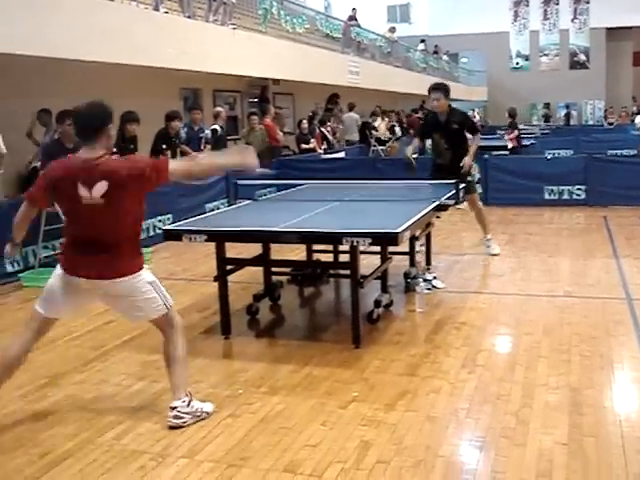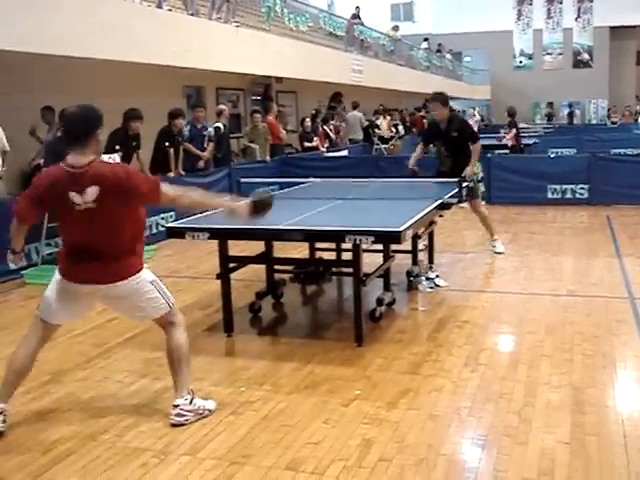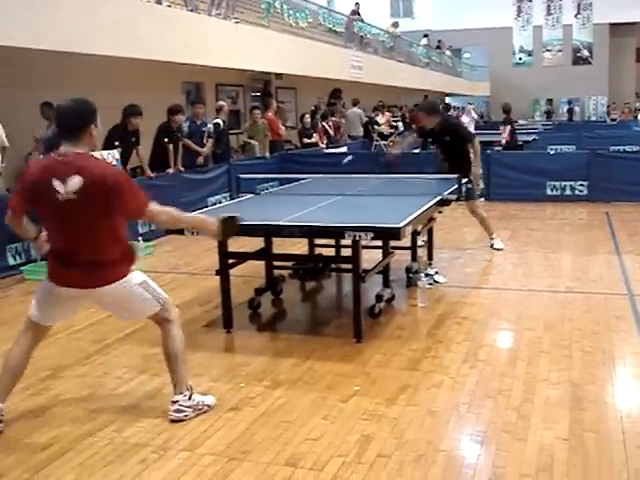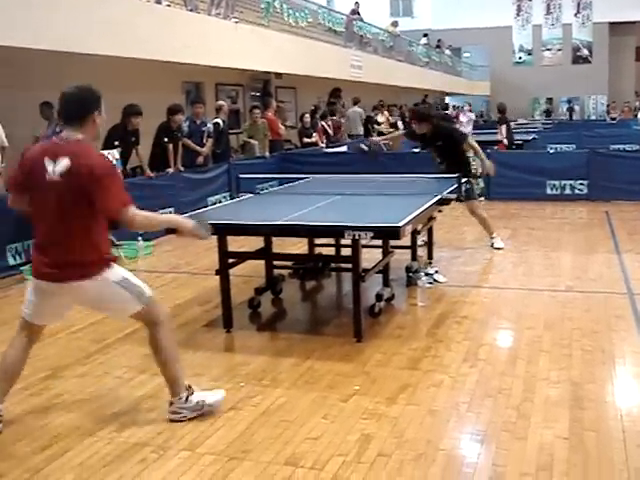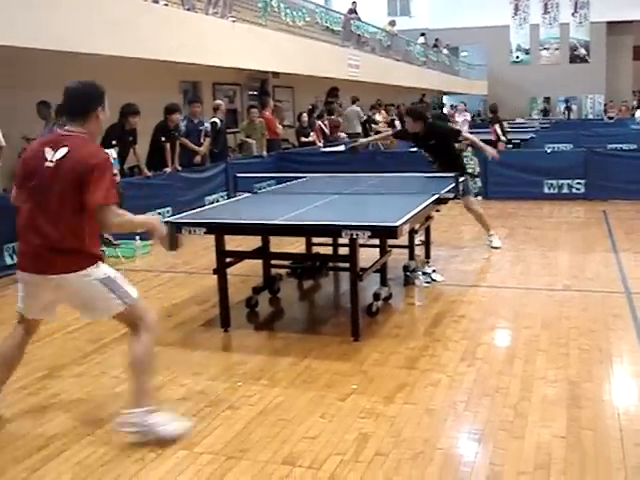
dt=0.1s
person 1, frame 1
left shoulder: (56, 173)
right shoulder: (128, 169)
right elbow: (186, 168)
right wrist: (238, 158)
left hip: (73, 270)
right hip: (122, 272)
left knee: (33, 328)
right knee: (171, 325)
right ankle: (182, 404)
person 1, frame 2
left shoulder: (48, 180)
right shoulder: (119, 176)
right elbow: (175, 197)
right wrist: (231, 205)
left hip: (72, 275)
right hip: (122, 275)
left knee: (37, 334)
right knee: (174, 323)
right ankle: (184, 403)
person 1, frame 3
left shoulder: (35, 172)
right shoulder: (107, 175)
right elbow: (153, 215)
left wrist: (35, 236)
right wrist: (200, 221)
left hip: (62, 277)
right hip: (111, 276)
left knee: (30, 334)
right knee: (170, 318)
right ankle: (183, 399)
person 1, frame 4
left shoulder: (33, 156)
right shoulder: (96, 164)
right elbow: (131, 219)
right wrist: (176, 221)
left hip: (46, 271)
right hip: (92, 272)
right knee: (158, 318)
right ankle: (182, 399)
person 1, frame 5
left shoulder: (36, 149)
right shoulder: (94, 157)
right elbow: (107, 218)
right wrist: (150, 223)
left hip: (33, 262)
right hip: (77, 265)
right knee: (144, 322)
right ankle: (143, 415)
person 2, frame 1
left shoulder: (460, 116)
right shoulder: (429, 118)
left elbow: (476, 135)
right elbow: (419, 138)
left wrist: (470, 157)
right wrist: (411, 150)
left hip: (460, 167)
right hip: (439, 167)
left knee: (474, 201)
left ankle: (488, 238)
person 2, frame 2
left shoulder: (461, 124)
right shoulder: (432, 126)
left elbow: (476, 144)
right elbow: (423, 144)
left wrist: (471, 166)
right wrist: (414, 159)
left hip: (463, 172)
right hip: (444, 173)
left knee: (476, 207)
left ankle: (494, 239)
person 2, frame 3
left shoulder: (453, 126)
right shoulder: (427, 128)
left elbow: (474, 143)
right elbow: (416, 136)
left wrist: (476, 166)
right wrist: (399, 147)
left hip: (463, 172)
right hip: (447, 171)
left knee: (473, 207)
left ankle: (493, 237)
person 2, frame 4
left shoulder: (446, 130)
right shoulder: (420, 133)
left elbow: (468, 141)
right elbow: (404, 134)
left wrist: (484, 160)
right wrist: (382, 139)
left hip: (462, 171)
right hip: (446, 171)
left knee: (473, 207)
left ankle: (494, 236)
person 2, frame 5
left shoulder: (438, 129)
right shoulder: (409, 132)
left elbow: (463, 135)
right elbow: (391, 135)
left wrist: (485, 147)
right wrist: (367, 140)
left hip: (455, 169)
right hip: (439, 171)
left knee: (469, 203)
left ankle: (491, 234)
